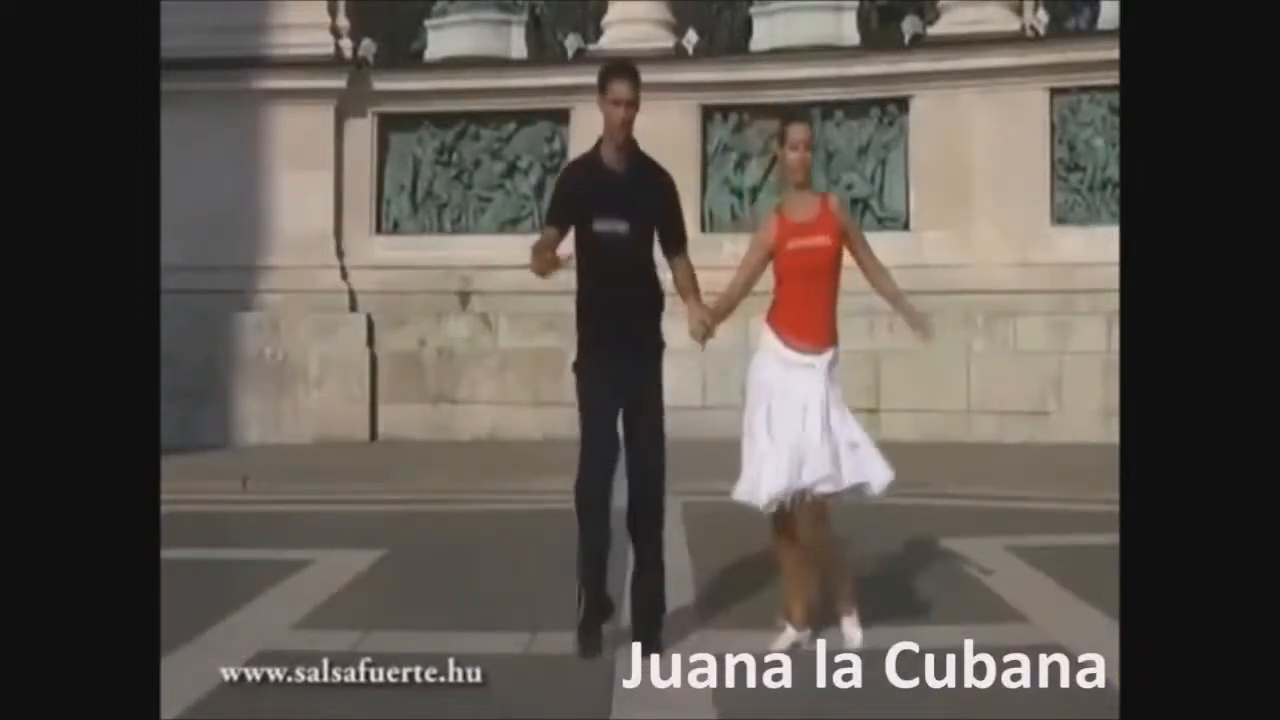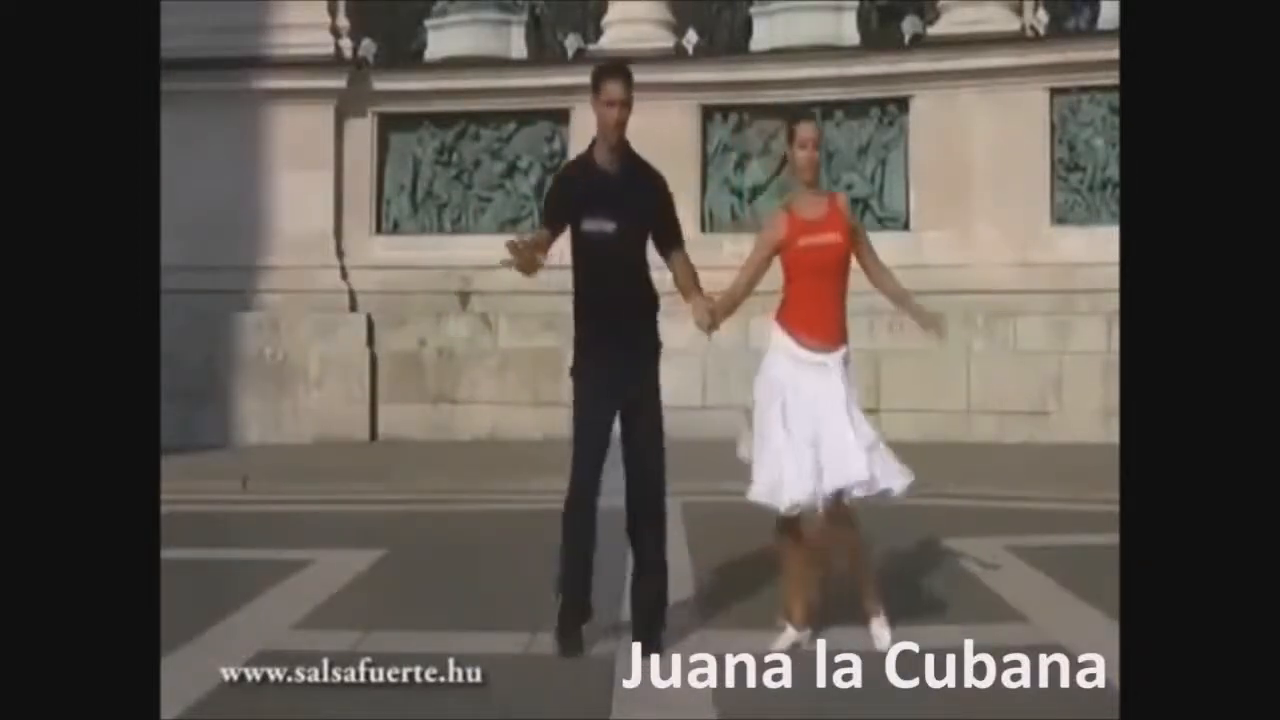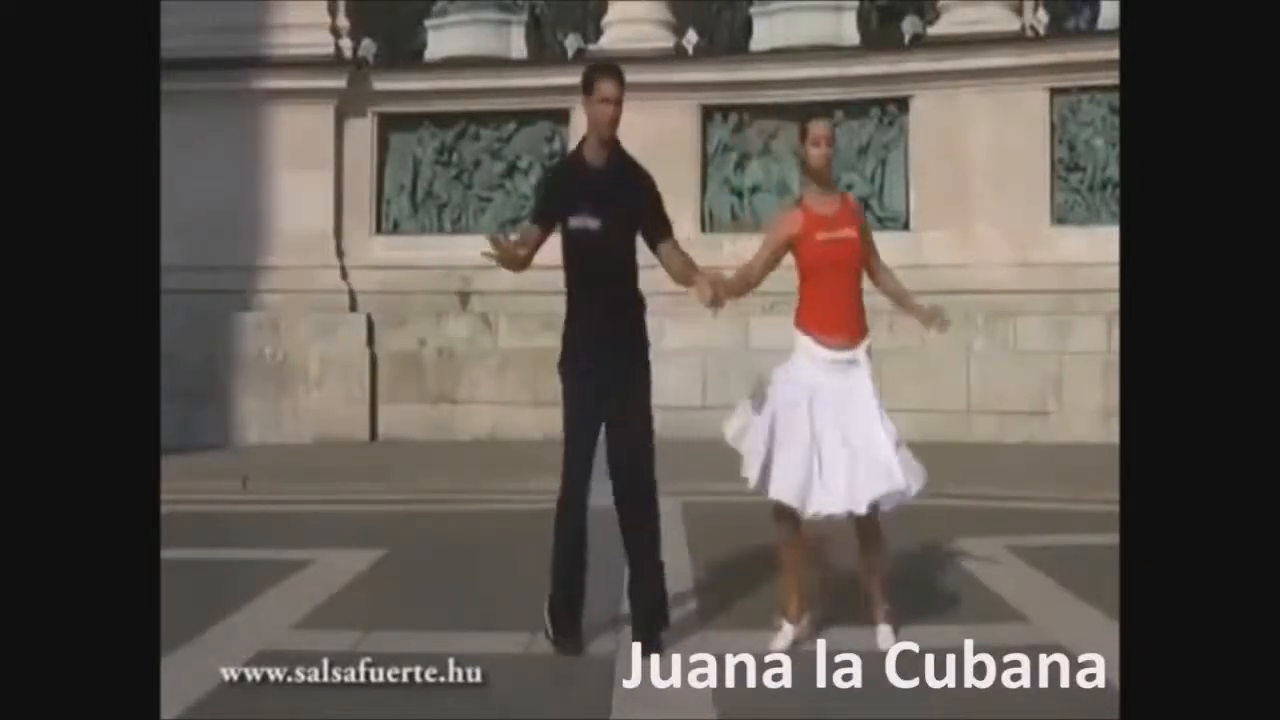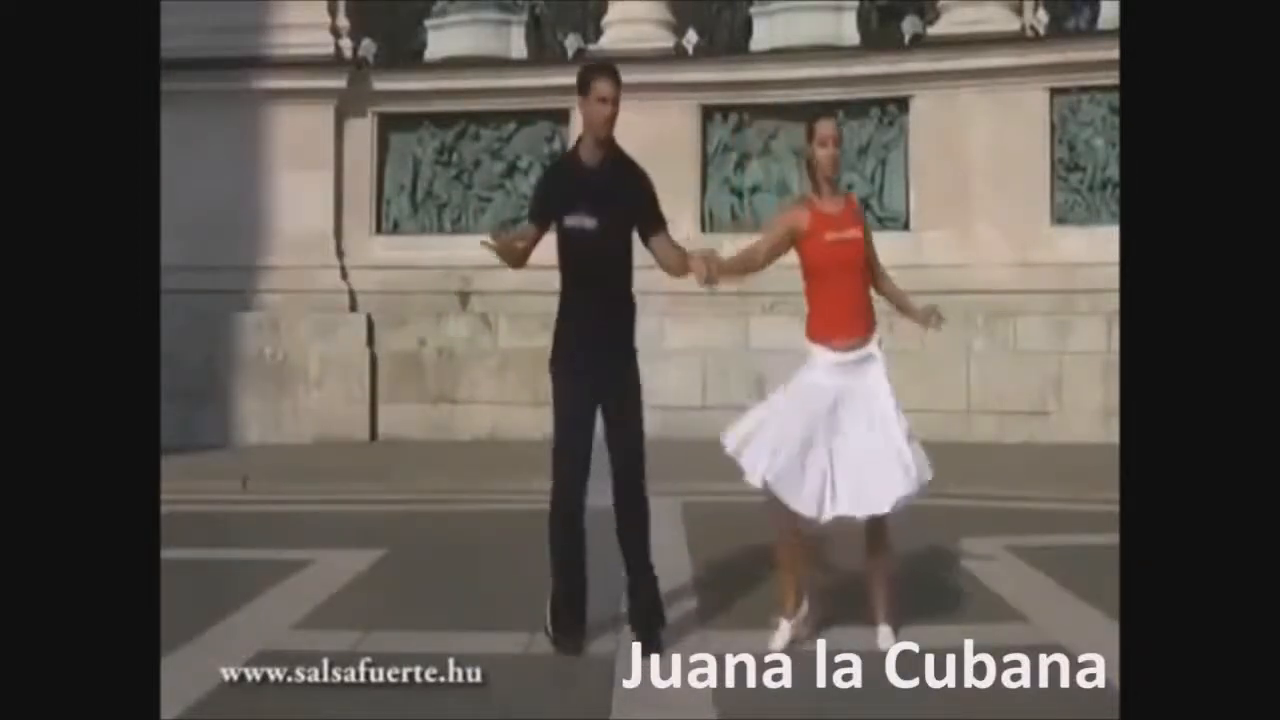
dt=0.1s
person 1, frame 1
left shoulder: (656, 181)
right shoulder: (577, 177)
left elbow: (676, 256)
right elbow: (545, 246)
left wrist: (695, 303)
right wrist: (544, 259)
left hip: (645, 345)
right hip: (598, 346)
left knee: (648, 476)
right knee: (596, 468)
left ankle: (647, 614)
right ankle: (592, 604)
person 1, frame 2
left shoulder: (649, 182)
right shoulder: (571, 179)
left elbow: (676, 257)
right elbow: (539, 244)
left wrist: (698, 298)
right wrist: (526, 258)
left hip: (640, 346)
right hip: (593, 348)
left knee: (646, 477)
right knee: (585, 476)
left ankle: (648, 615)
right ankle: (571, 611)
person 1, frame 3
left shoulder: (637, 180)
right shoulder: (561, 177)
left elbow: (666, 250)
right elbow: (530, 242)
left wrist: (700, 278)
right wrist: (512, 254)
left hip: (629, 346)
right hip: (581, 346)
left knee: (636, 476)
right knee: (576, 478)
left ankle: (648, 614)
right ankle: (563, 614)
person 1, frame 4
left shoulder: (632, 178)
right shoulder: (557, 177)
left elbow: (662, 252)
right elbow: (526, 245)
left wrist: (691, 262)
right wrist: (509, 248)
left hip: (619, 343)
right hip: (571, 345)
left knee: (630, 472)
right knee: (569, 475)
left ankle: (644, 609)
right ankle: (566, 613)
person 2, frame 1
left shoulder: (835, 210)
right shoulder: (771, 226)
left elbow: (871, 267)
right elbow: (738, 286)
left wrist: (905, 308)
right wrist: (709, 318)
left hip: (819, 368)
right hip: (775, 363)
left knee: (810, 500)
right knee: (779, 502)
left ankle: (845, 604)
right ankle: (796, 619)
person 2, frame 2
left shoulder: (843, 208)
right shoulder: (779, 222)
left elbow: (875, 269)
right elbow: (742, 282)
left wrist: (916, 312)
right wrist: (716, 312)
left hip: (831, 368)
right hip: (788, 362)
left knee: (836, 502)
right knee: (785, 502)
left ankle: (874, 608)
right ankle: (797, 618)
person 2, frame 3
left shoulder: (853, 208)
right shoulder: (791, 218)
right elbow: (753, 273)
left wrist: (919, 310)
right wrist: (721, 289)
left hip: (853, 366)
right hip: (809, 364)
left knee: (865, 502)
right knee: (788, 500)
left ankle: (880, 613)
right ankle: (793, 614)
person 2, frame 4
left shoulder: (858, 211)
right shoulder: (800, 215)
right elbow: (757, 255)
left wrist: (916, 311)
right wrist: (720, 268)
left hip: (869, 365)
right hip: (824, 367)
left knee: (877, 501)
right knee: (783, 491)
left ankle: (882, 617)
right ankle: (791, 607)
